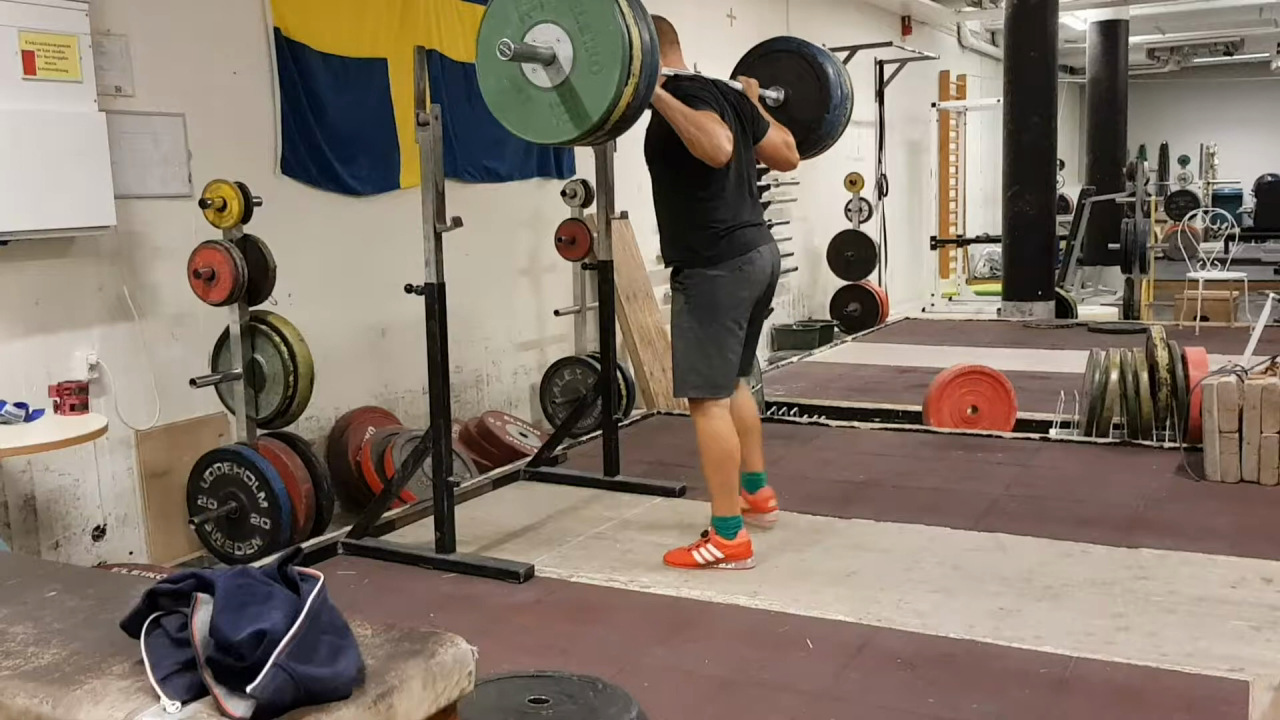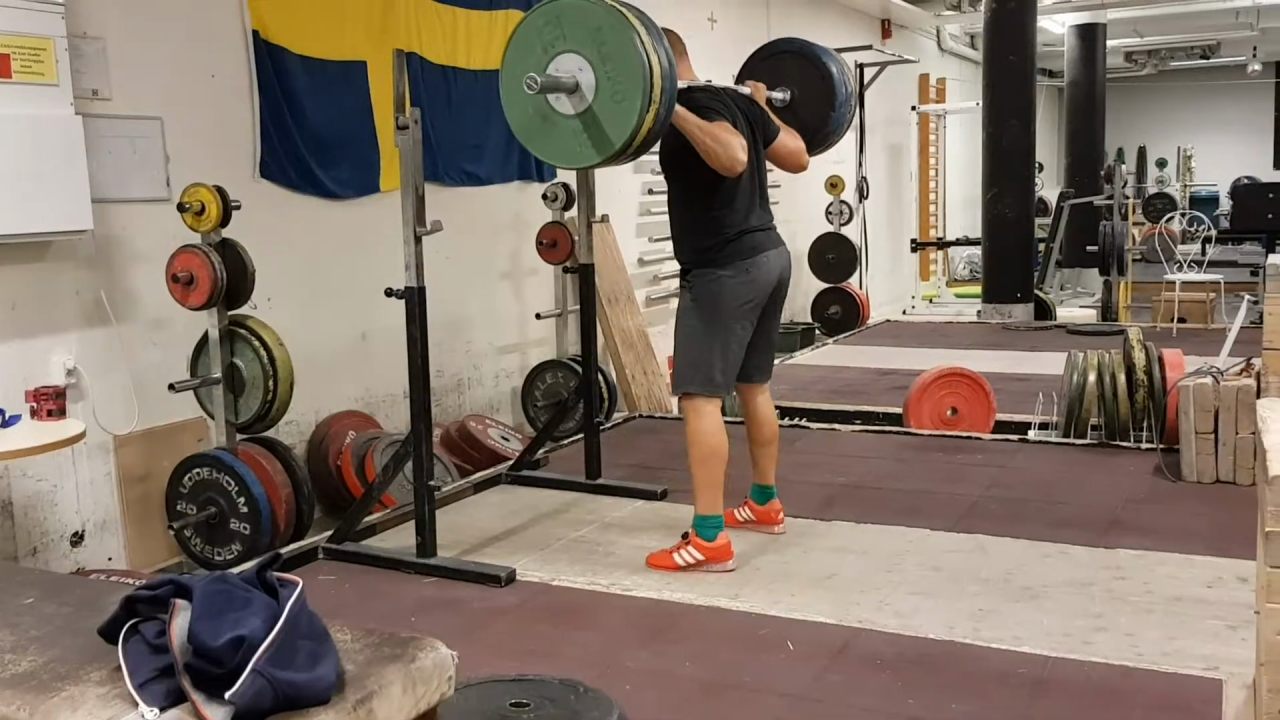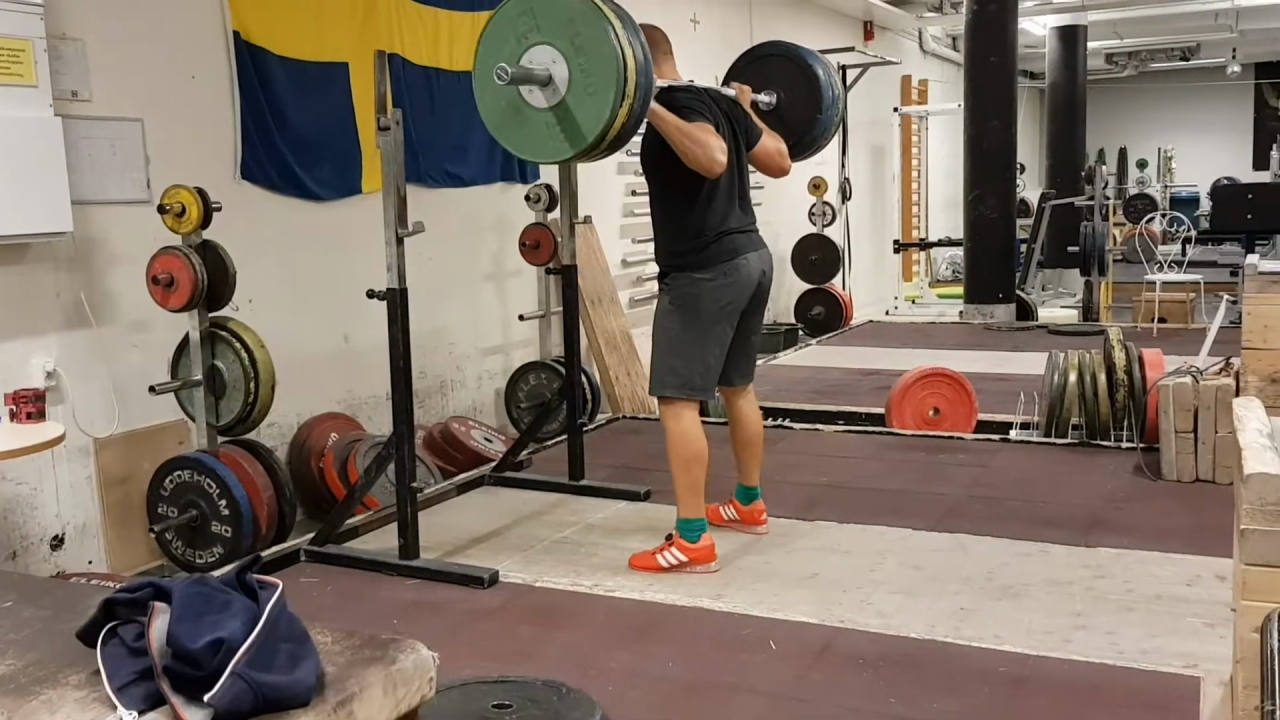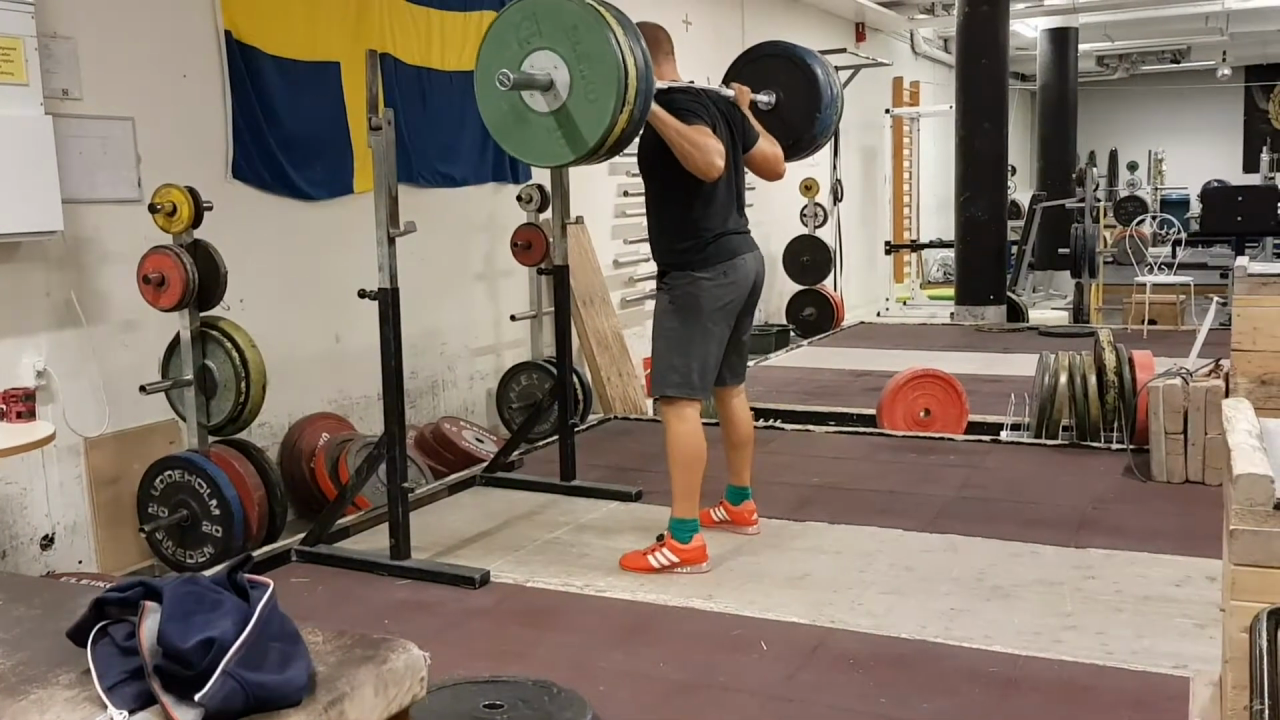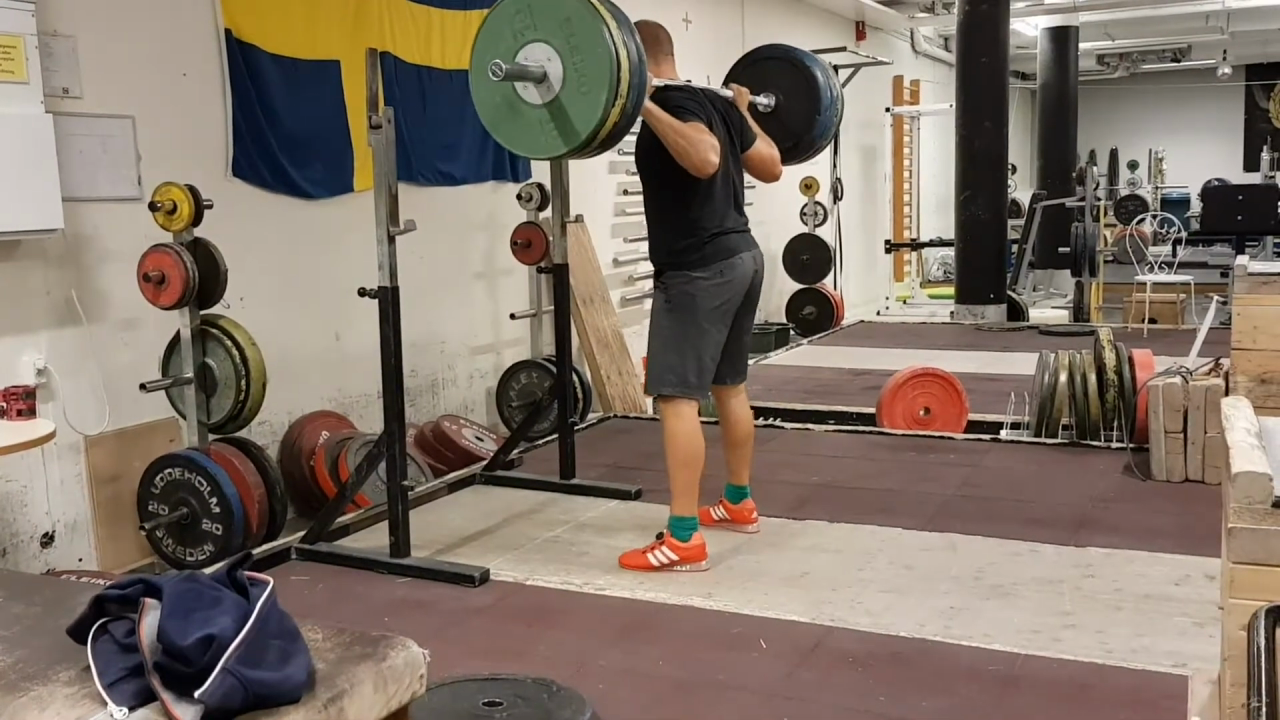
dt=0.7s
person 1, frame 1
left shoulder: (684, 94)
right shoulder: (725, 94)
left elbow: (717, 148)
right elbow: (787, 156)
left wrist: (655, 92)
right wrist: (755, 104)
left hip: (716, 265)
right hip: (756, 252)
left knee: (707, 397)
right knee: (729, 382)
left ankle: (728, 537)
right ankle: (756, 492)
person 1, frame 2
left shoulder: (695, 106)
right shoulder: (736, 102)
left elbow: (733, 158)
right elbow: (797, 157)
left wrist: (670, 108)
right wrist: (763, 107)
left hip: (724, 269)
right hip: (769, 256)
left knee: (700, 398)
right knee: (752, 386)
left ankle: (708, 539)
right ankle: (764, 503)
person 1, frame 3
left shoulder: (677, 105)
right shoulder: (720, 103)
left elbow: (712, 159)
right elbow: (779, 162)
left wrist: (648, 106)
right wrist: (748, 111)
left hip: (705, 271)
right hip: (750, 258)
left knee: (678, 401)
right knee: (736, 388)
left ankle: (692, 541)
right ankle: (748, 504)
person 1, frame 4
left shoulder: (676, 107)
right shoulder: (718, 104)
left elbow: (711, 163)
right elbow: (774, 165)
left wrist: (649, 108)
right wrist: (745, 111)
left hip: (700, 272)
right hip: (741, 259)
left knee: (678, 400)
right knee: (728, 387)
left ankle: (683, 541)
right ankle: (739, 504)
person 1, frame 5
left shoulder: (672, 104)
right shoulder: (715, 103)
left elbow: (705, 159)
right elbow: (771, 167)
left wrist: (643, 104)
right wrist: (745, 113)
left hip: (699, 270)
right hip: (741, 257)
left knee: (676, 399)
right knee: (728, 387)
left ankle: (682, 539)
right ankle: (739, 502)
